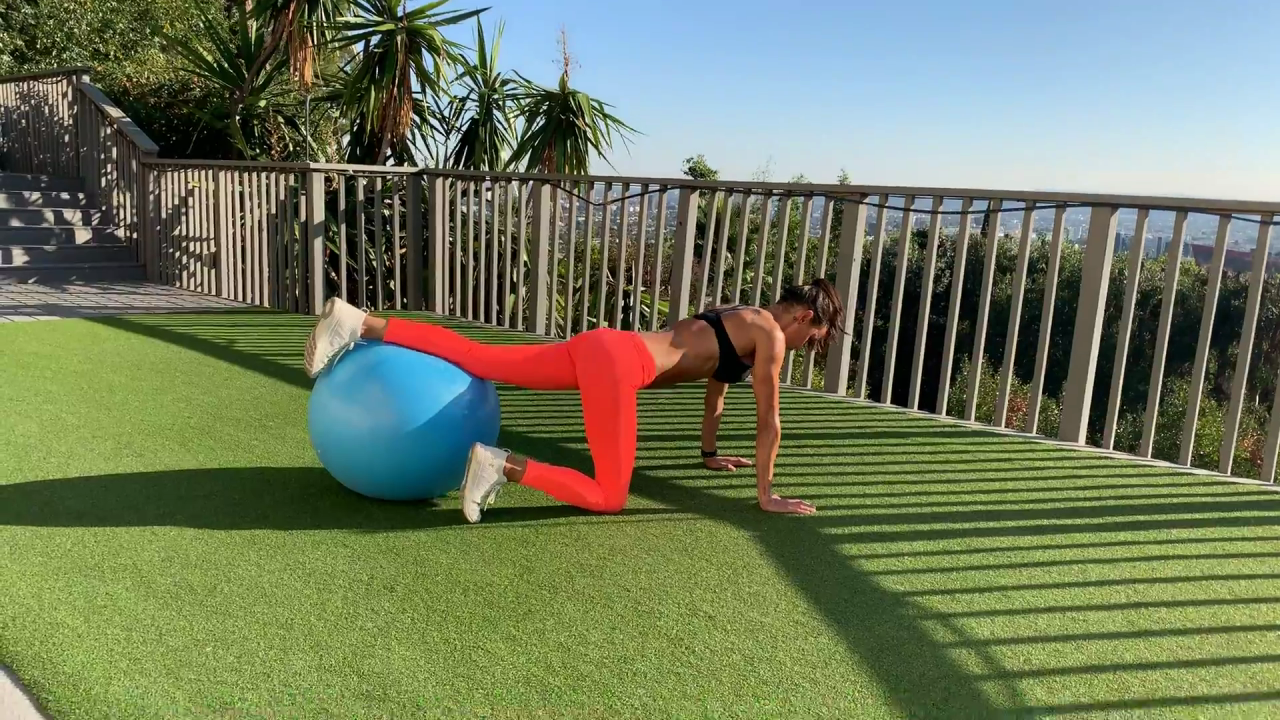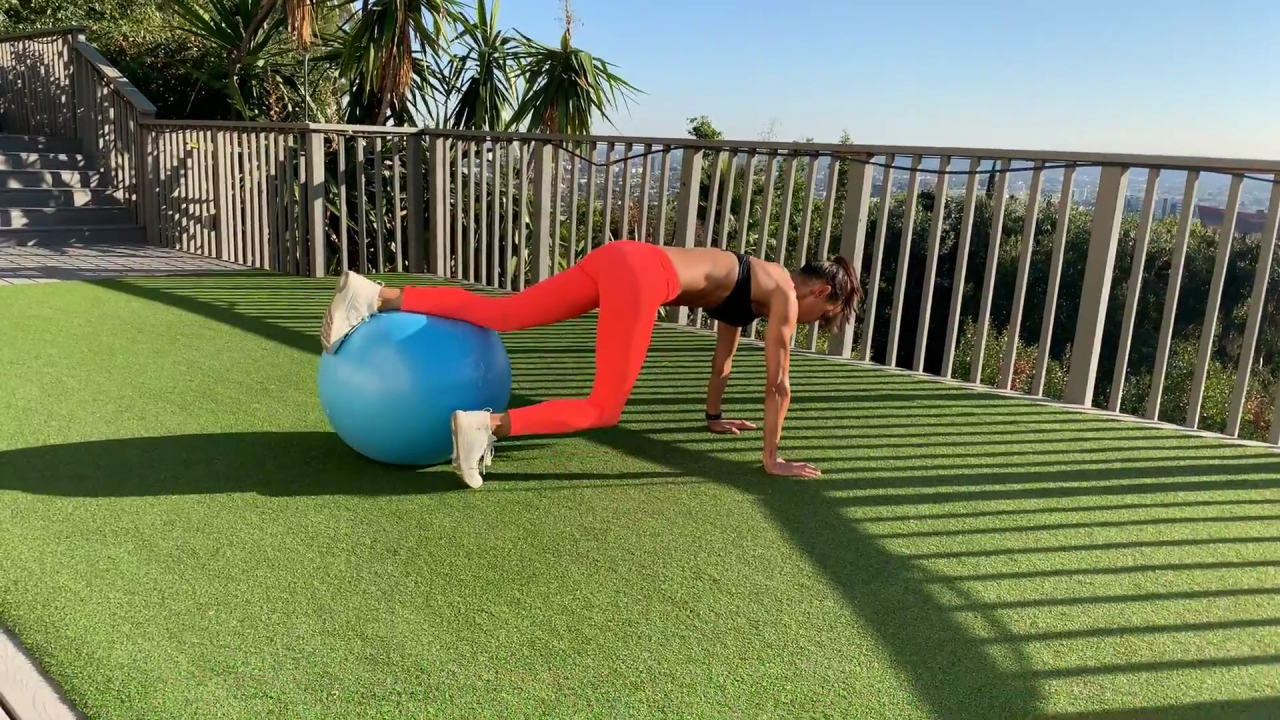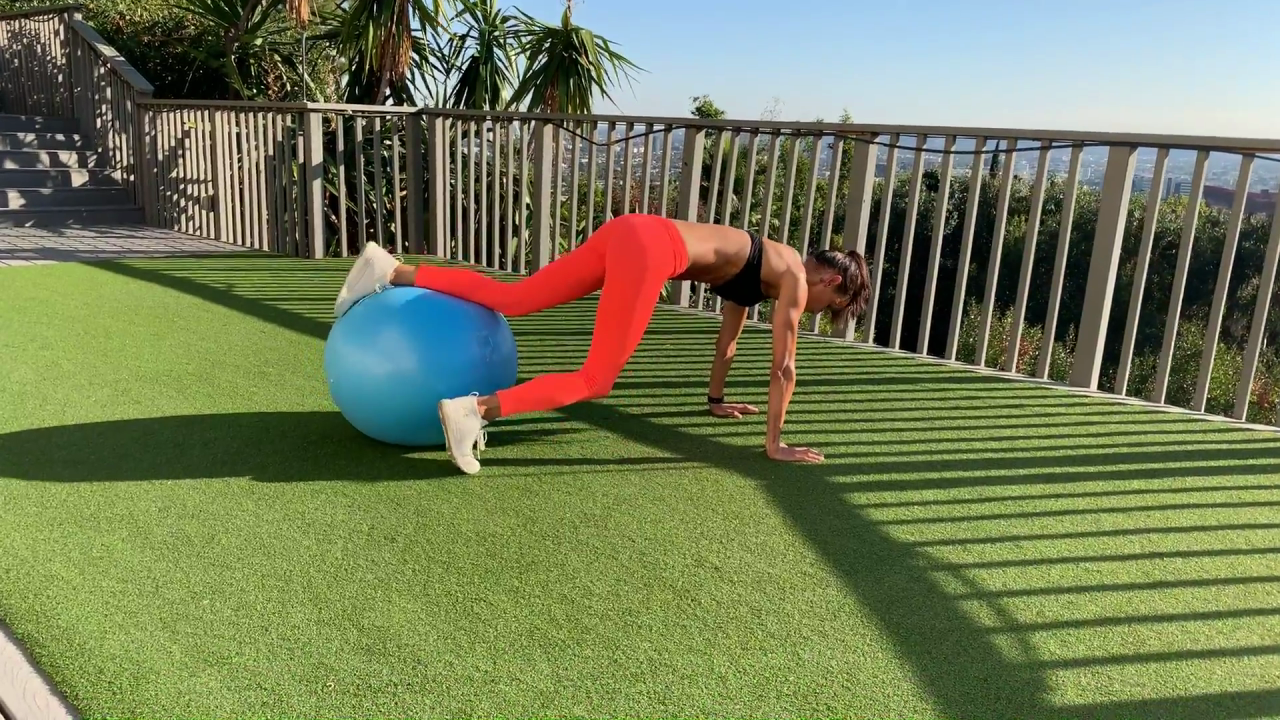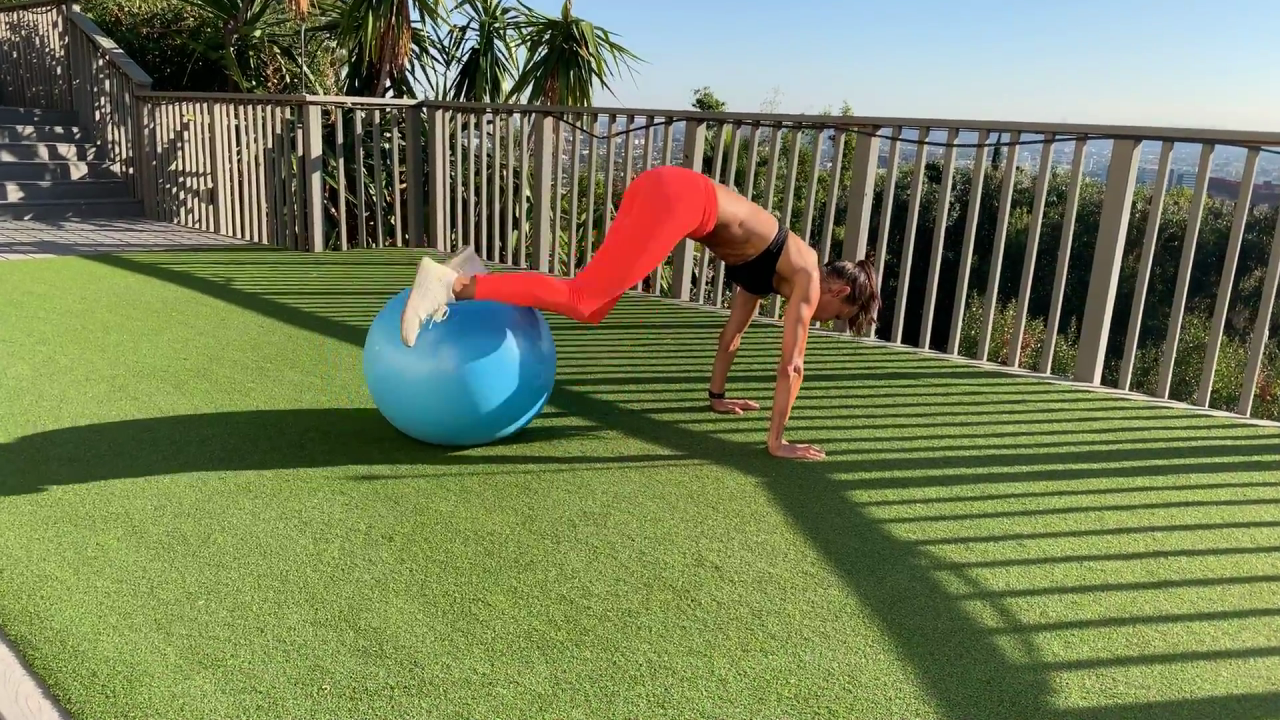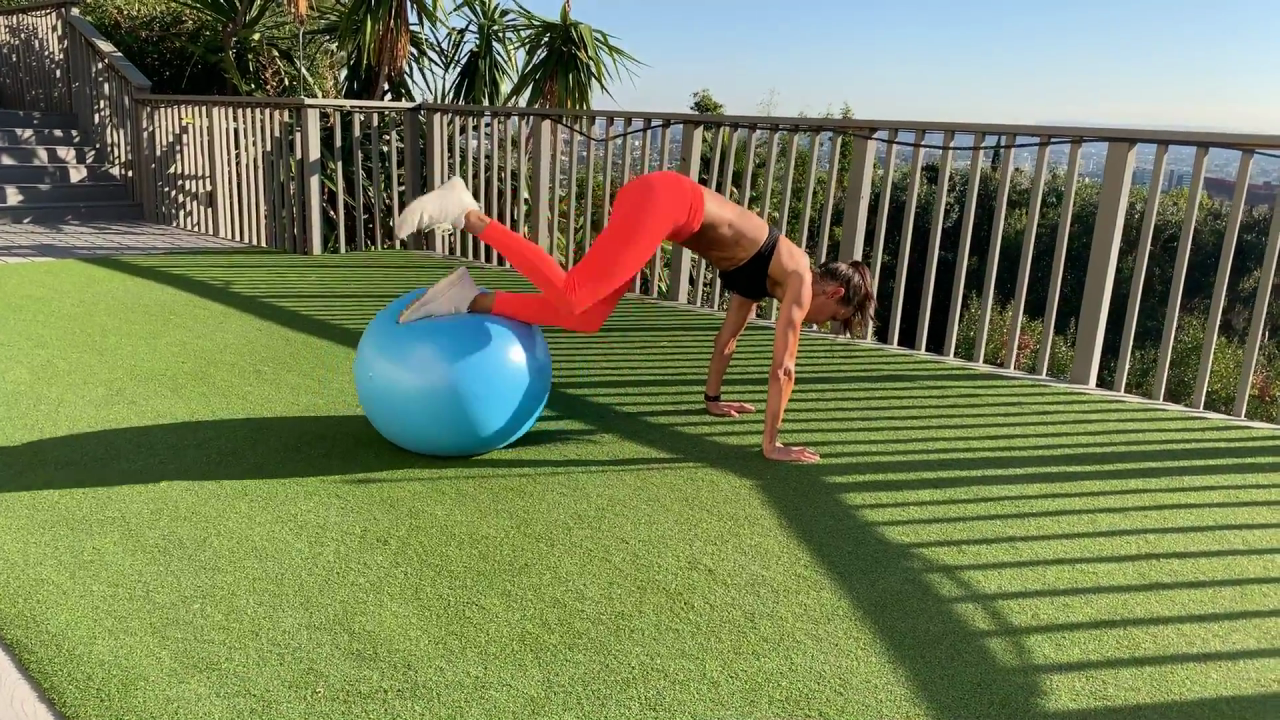
dt=0.5s
person 1, frame 1
left shoulder: (739, 320)
right shoulder: (768, 332)
left elbow: (715, 390)
right elbow: (768, 421)
left wrist: (708, 453)
right wrist: (766, 495)
left hip: (598, 347)
right hip: (616, 366)
left knee: (472, 357)
right knee: (608, 499)
left ankle: (355, 323)
right ankle: (503, 465)
person 1, frame 2
left shoulder: (751, 286)
right shoulder: (785, 293)
left elbow: (724, 352)
right elbow: (778, 383)
left wrist: (714, 416)
right wrist: (771, 458)
left hip: (617, 260)
right hip: (639, 275)
left knee: (493, 312)
right knee: (603, 409)
left ankle: (371, 296)
right ankle: (488, 424)
person 1, frame 3
left shoulder: (761, 271)
right shoulder: (795, 277)
left elbow: (729, 335)
right elbow: (783, 367)
left wrist: (716, 399)
right wrist: (775, 443)
left hip: (629, 233)
right hip: (648, 248)
left knee: (508, 298)
right knee: (594, 381)
left ankle: (387, 270)
right ankle: (475, 410)
person 1, frame 4
left shoulder: (772, 271)
right shoulder: (809, 277)
left elbow: (732, 329)
right elbow: (791, 364)
left wrist: (717, 396)
right wrist: (777, 440)
left hip: (657, 186)
right hip: (676, 197)
left knee: (589, 305)
right knee: (580, 300)
left ankle: (472, 277)
right ankle: (452, 285)
person 1, frame 5
left shoulder: (767, 277)
right shoulder: (799, 283)
left elbow: (729, 333)
right elbow: (783, 366)
left wrist: (713, 398)
right wrist: (773, 442)
left hip: (653, 197)
right hip: (664, 198)
left knee: (583, 317)
right knee: (568, 297)
left ankle: (467, 299)
right ankle: (468, 212)
